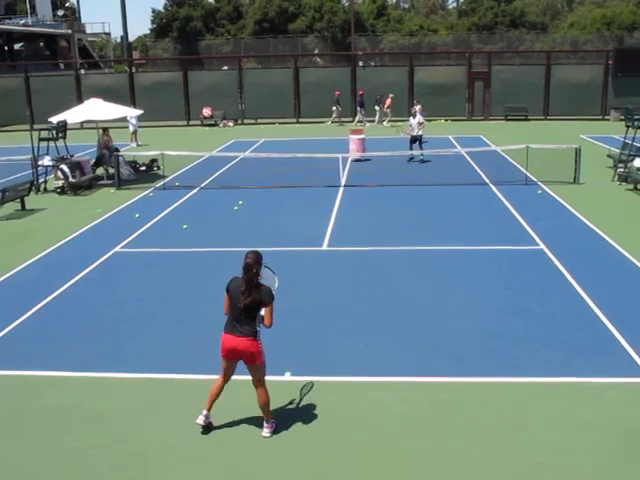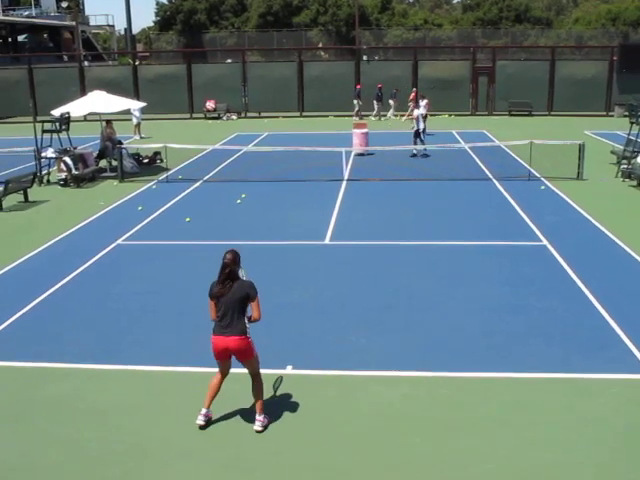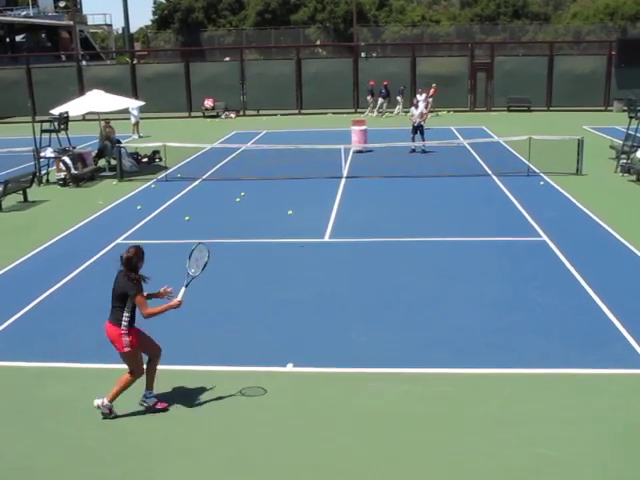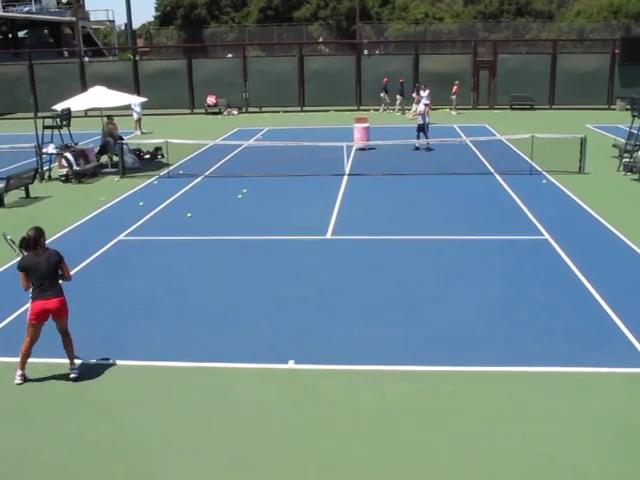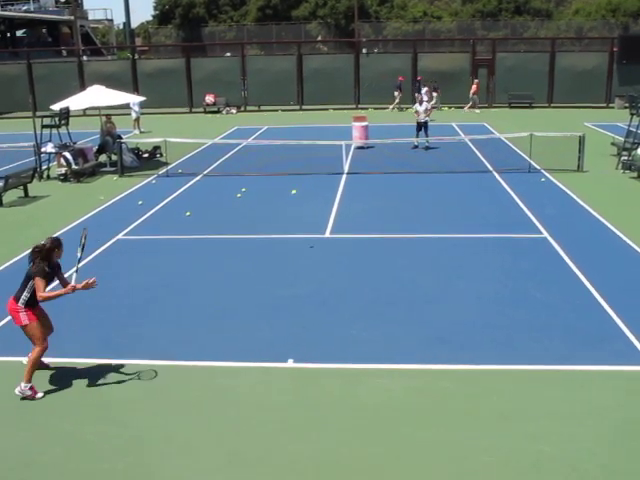
dt=1s
person 1, frame 1
left shoulder: (233, 283)
right shoulder: (265, 291)
left elbow: (227, 310)
right elbow: (268, 323)
left hip: (228, 338)
right hip: (249, 342)
left knee: (224, 378)
right knee: (259, 384)
left ankle: (205, 415)
right ankle: (268, 424)
person 1, frame 2
left shoulder: (214, 286)
right shoulder: (247, 286)
left elbow: (213, 316)
right elbow: (257, 316)
left hip: (218, 338)
right hip: (239, 339)
left knee: (222, 373)
right knee: (255, 374)
left ankle: (203, 414)
right ankle: (260, 418)
person 1, frame 3
left shoulder: (123, 274)
right shoulder: (132, 282)
right elbow: (145, 312)
left wrist: (157, 294)
right wrist: (170, 305)
left hip: (117, 327)
right hip: (120, 331)
left knee: (155, 352)
right knee: (137, 371)
left ankle: (149, 397)
right ankle: (105, 402)
person 1, frame 4
left shoulder: (23, 261)
right shoulder: (54, 253)
left elbow: (26, 287)
right elbow: (68, 277)
left hip: (38, 304)
right hip: (58, 301)
left knee: (31, 339)
right knee: (64, 331)
left ankle: (20, 374)
right ankle: (73, 367)
person 1, frame 5
left shoulder: (54, 265)
right shoulder: (40, 269)
left elbow: (65, 284)
right elbow: (41, 296)
left wrist: (80, 286)
right wrist: (65, 291)
left hip: (31, 305)
right hip: (20, 308)
left knee: (48, 330)
right knee: (41, 345)
left ankle: (32, 358)
right ankle: (25, 387)
